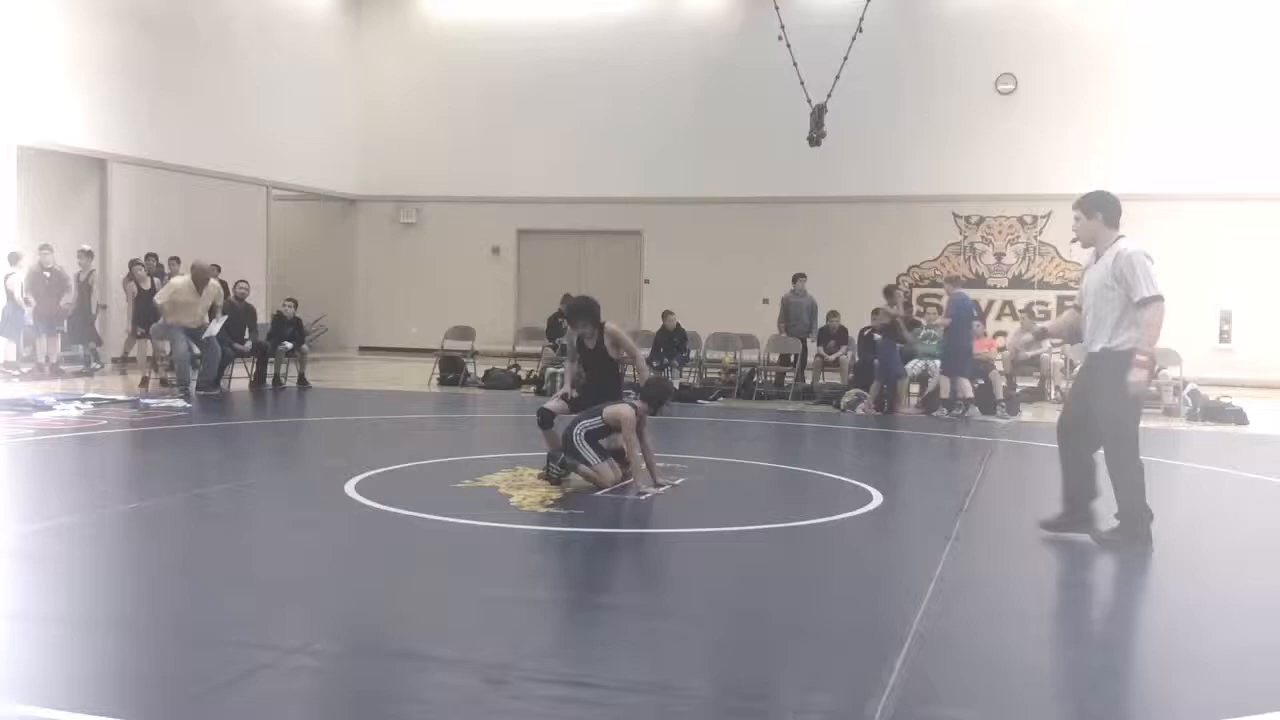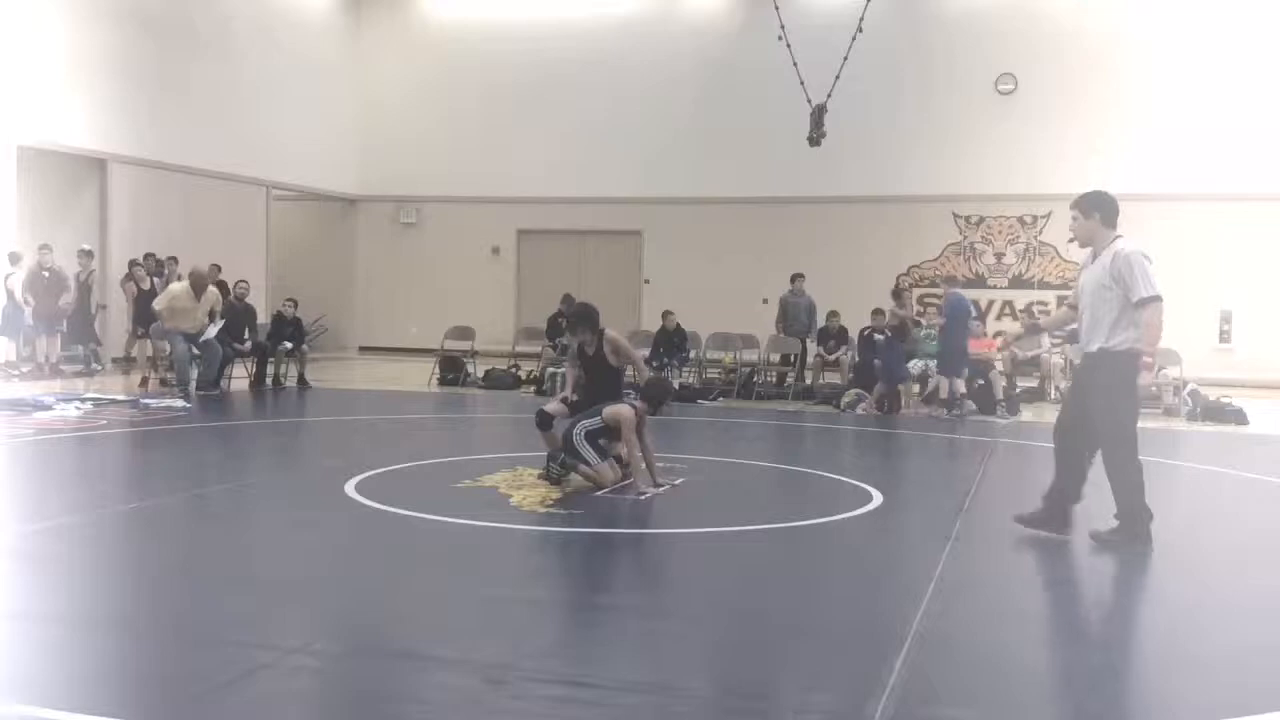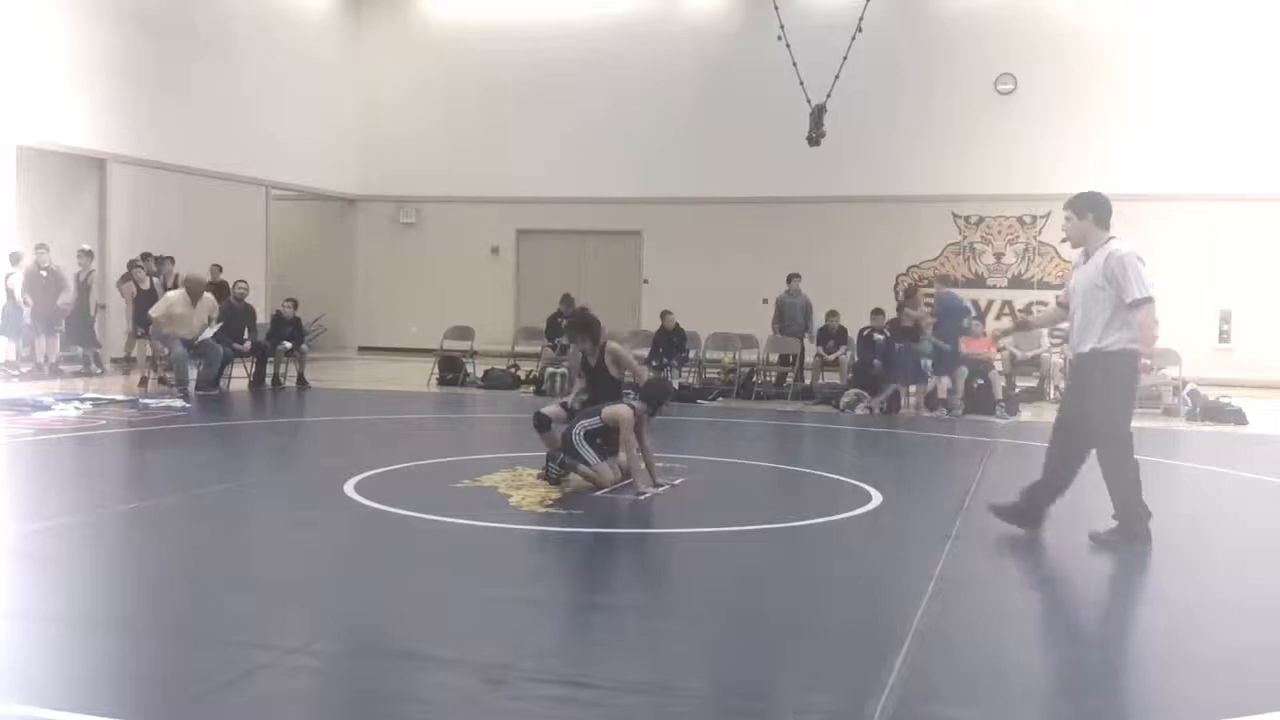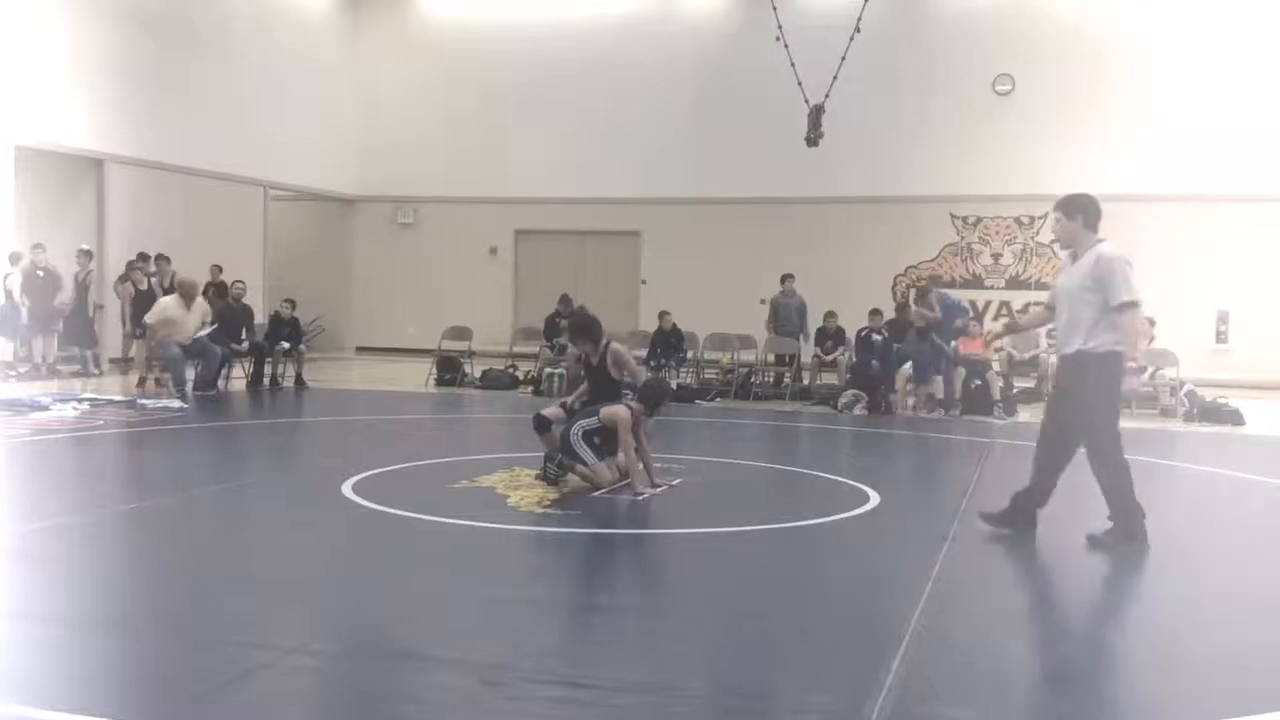
dt=0.1s
person 1, frame 1
left shoulder: (1129, 255)
right shoulder: (1095, 261)
left elbow: (1153, 309)
left wrist: (1142, 363)
right wrist: (1044, 332)
left hip: (1121, 364)
right hip: (1096, 362)
left knee: (1119, 446)
right knee: (1072, 432)
left ankle: (1136, 526)
right ankle: (1077, 512)
person 1, frame 2
left shoulder: (1126, 256)
right shoulder: (1091, 260)
left elbow: (1152, 308)
right elbow: (1074, 310)
left wrist: (1146, 361)
right wrist: (1033, 327)
left hip: (1118, 364)
right hip: (1093, 362)
left knee: (1118, 447)
right knee: (1068, 434)
left ankle: (1135, 527)
right ankle: (1056, 512)
person 1, frame 3
left shoulder: (1120, 257)
right shoulder: (1084, 262)
left elbow: (1145, 309)
right elbow: (1066, 309)
left wrist: (1143, 361)
right wrist: (1024, 324)
left hip: (1112, 364)
right hip: (1087, 364)
left knee: (1112, 446)
right knee: (1065, 440)
left ankle: (1134, 527)
right ankle: (1032, 508)
person 1, frame 4
left shoulder: (1107, 259)
right shoulder: (1071, 264)
left elbow: (1130, 313)
right elbow: (1053, 310)
left wrist: (1128, 363)
right wrist: (1014, 327)
left hip: (1097, 366)
right hip: (1072, 365)
left knee: (1102, 448)
right knee: (1052, 443)
left ankle: (1129, 527)
right ankle: (1023, 512)
